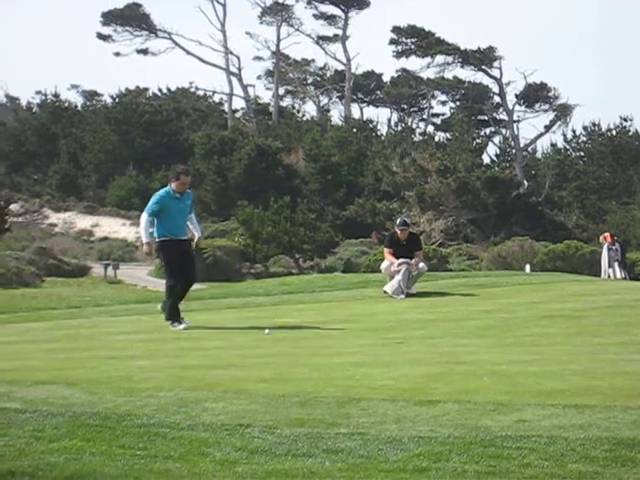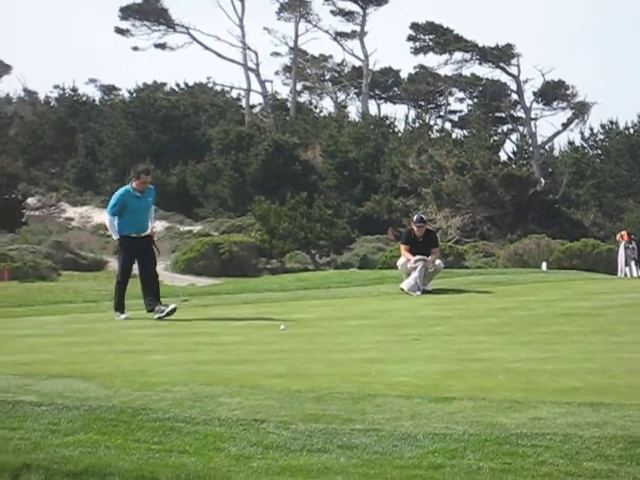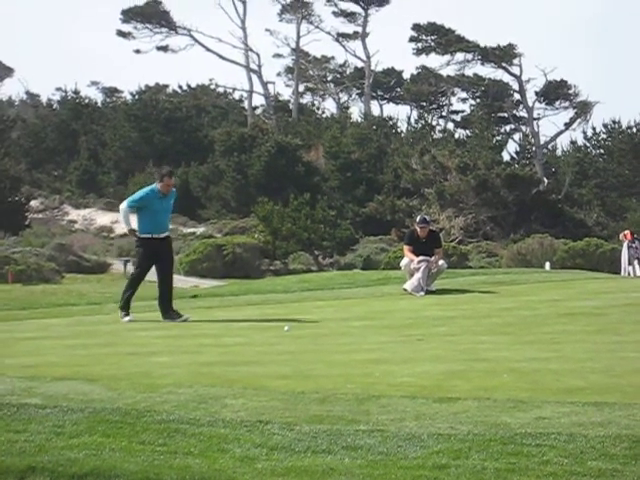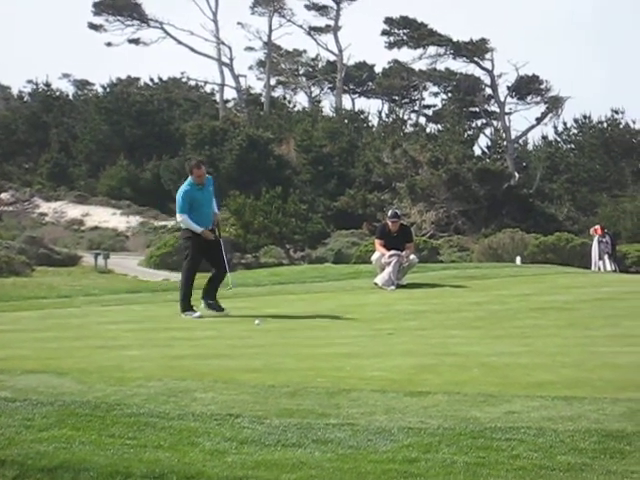
dt=1s
person 1, frame 1
left shoulder: (189, 195)
right shoulder: (161, 196)
right elbow: (145, 218)
left wrist: (198, 233)
right wrist: (146, 241)
left hip: (184, 242)
right hip: (166, 243)
left knee: (190, 277)
right knee: (173, 280)
left ankle: (169, 307)
right ankle: (173, 318)
person 1, frame 2
left shoulder: (151, 191)
right shoulder: (122, 195)
right elbow: (109, 217)
right wrist: (116, 237)
left hip: (145, 238)
right hip: (127, 240)
left knee: (150, 272)
right knee: (123, 275)
left ankle: (154, 305)
right ankle: (119, 309)
person 1, frame 3
left shoulder: (173, 193)
right shoulder: (146, 194)
right elbow: (124, 206)
right wrist: (129, 227)
left hip: (164, 239)
right hip: (147, 240)
left knee: (166, 276)
right knee: (138, 274)
left ankle: (167, 311)
right ankle: (124, 308)
person 1, frame 4
left shoulder: (209, 180)
right shoulder: (185, 191)
right elbow: (181, 217)
left wrist: (215, 212)
right wrist: (201, 231)
left hip: (209, 232)
right hip: (193, 234)
left knee: (221, 266)
right knee: (190, 270)
left ankle: (209, 298)
right ankle: (186, 307)
